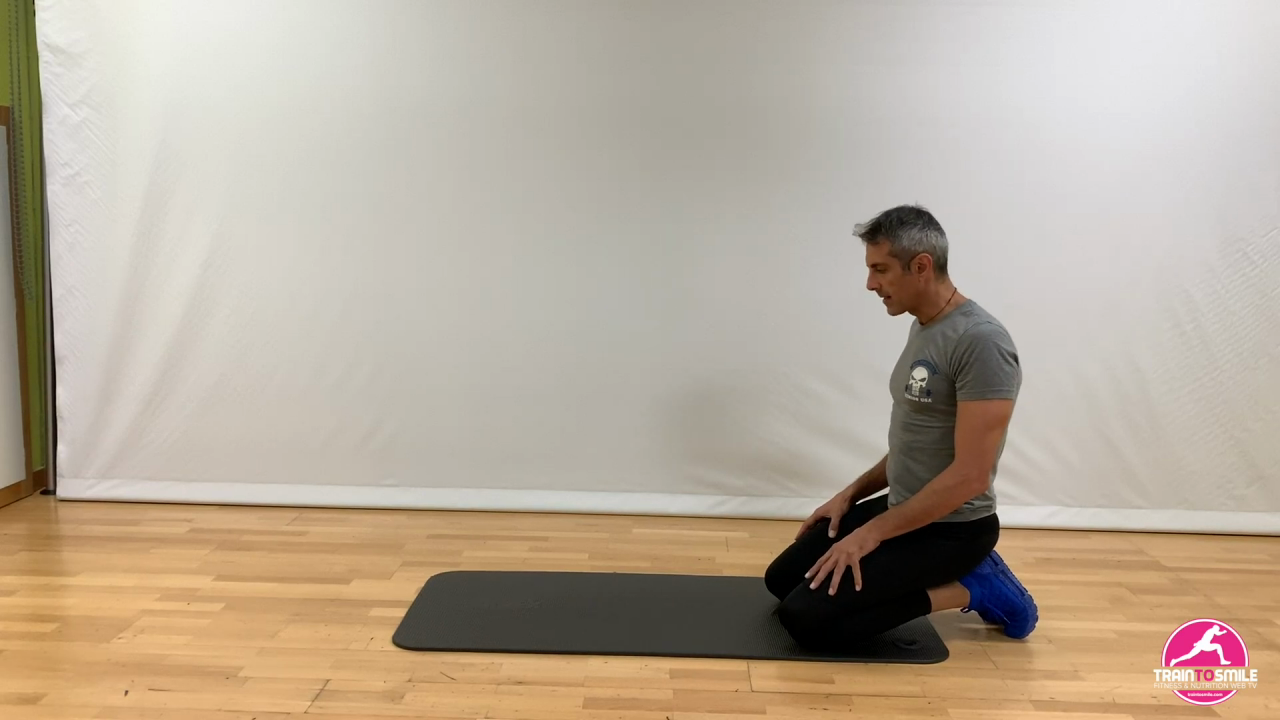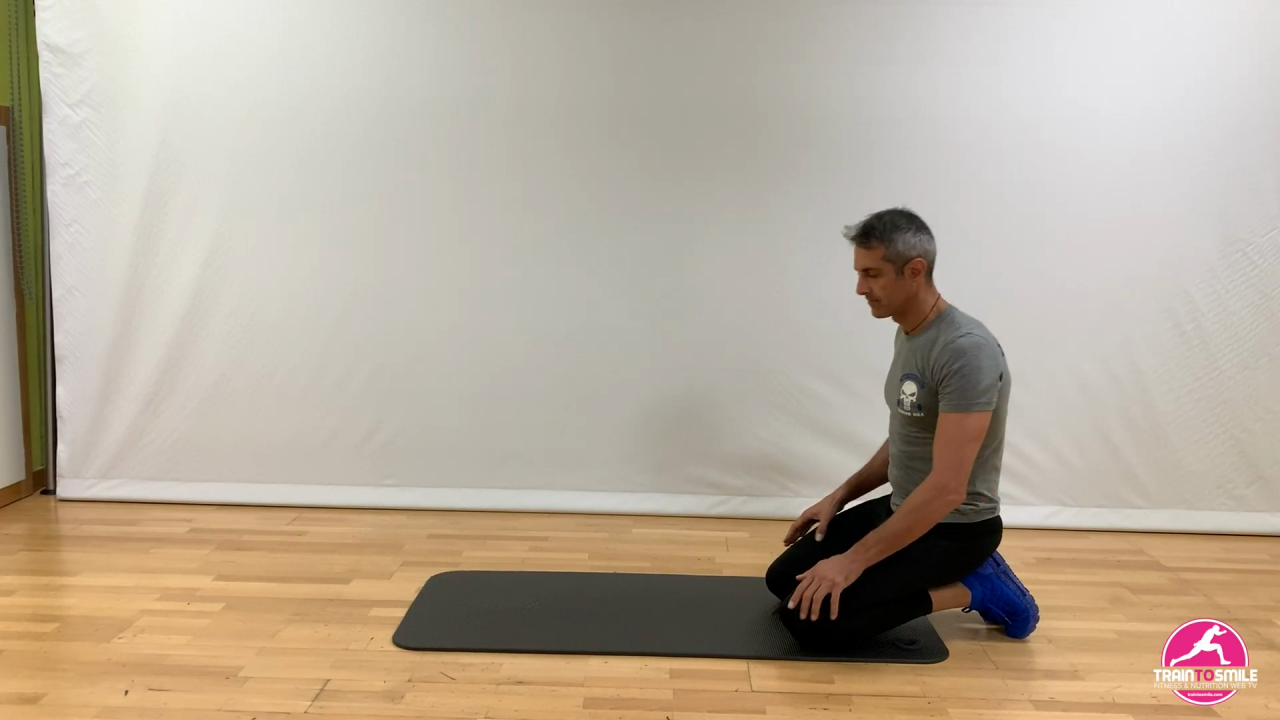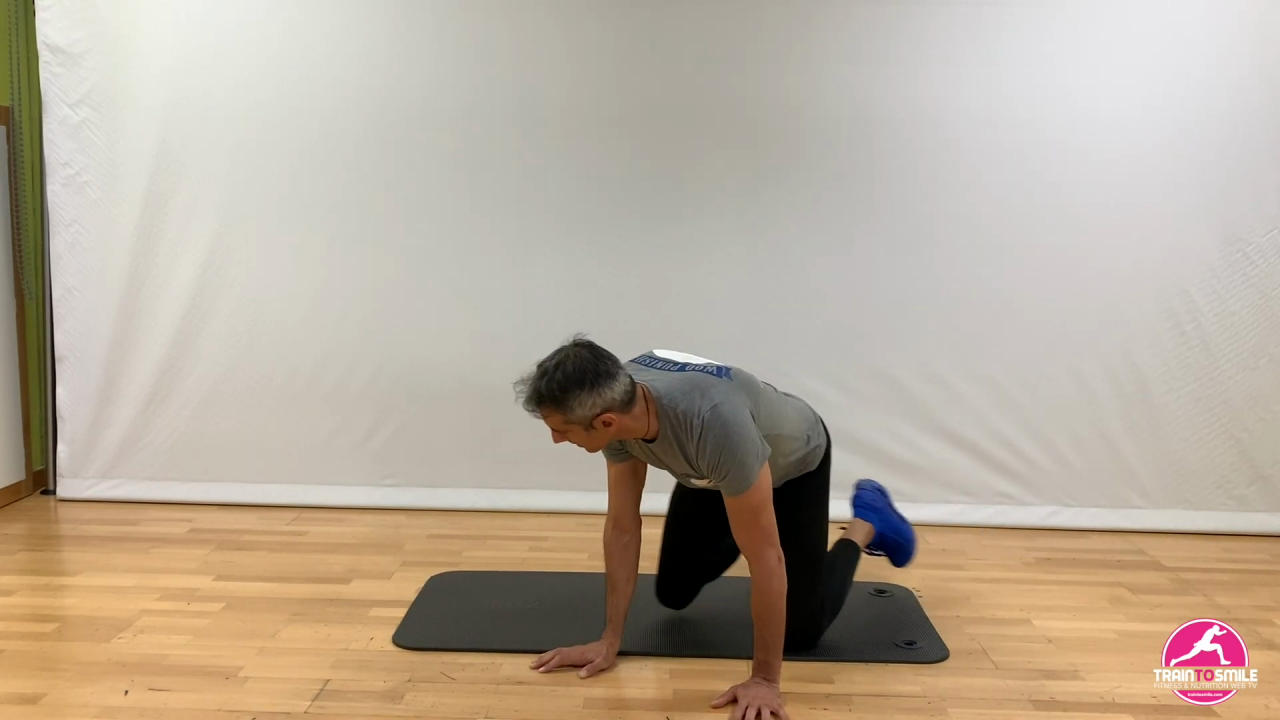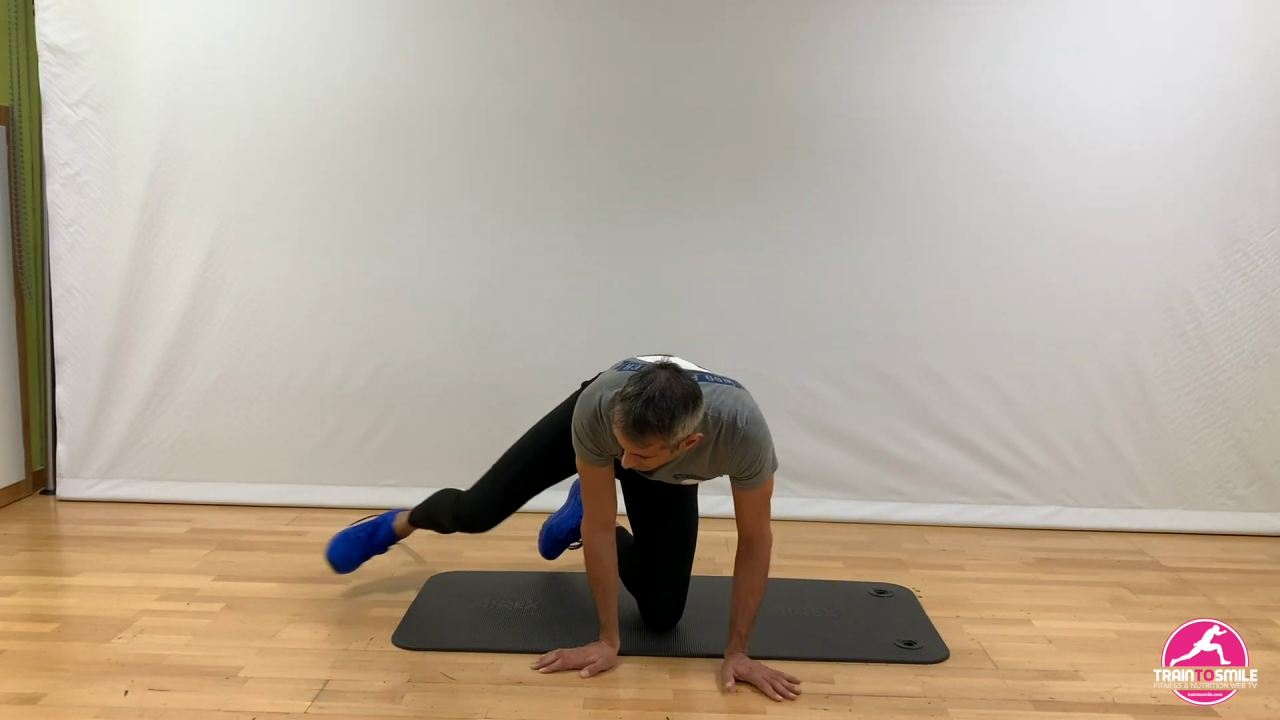
dt=1s
person 1, frame 1
left shoulder: (979, 342)
right shoulder: (923, 329)
left elbow: (970, 475)
left wrist: (872, 533)
right wrist: (851, 493)
left hip: (949, 528)
right hip: (903, 506)
left knee: (805, 617)
right knee: (783, 579)
left ankle: (969, 588)
right ankle: (957, 576)
person 1, frame 2
left shoulder: (963, 351)
right shoulder: (908, 335)
left elbow: (947, 489)
left wrist: (853, 561)
right wrist: (838, 497)
left hip: (952, 529)
right hip: (907, 506)
left knee: (811, 619)
right knee: (784, 580)
left ankle: (970, 590)
right ankle: (949, 578)
person 1, frame 3
left shoulder: (712, 424)
right shoulder: (613, 406)
left elbow: (766, 560)
right elbow: (621, 523)
left wrist: (766, 679)
right wrist: (610, 640)
left hip: (795, 465)
left knee: (800, 632)
right knee: (673, 593)
left ankle: (866, 529)
person 1, frame 4
left shoulder: (743, 432)
right shoulder: (598, 410)
left elbow: (755, 542)
right elbow: (598, 527)
left wrist: (737, 652)
right wrist: (608, 641)
left hip: (673, 476)
right hip: (604, 409)
left knee: (664, 612)
right knee: (479, 510)
left ankle: (583, 515)
right ankle: (394, 526)
